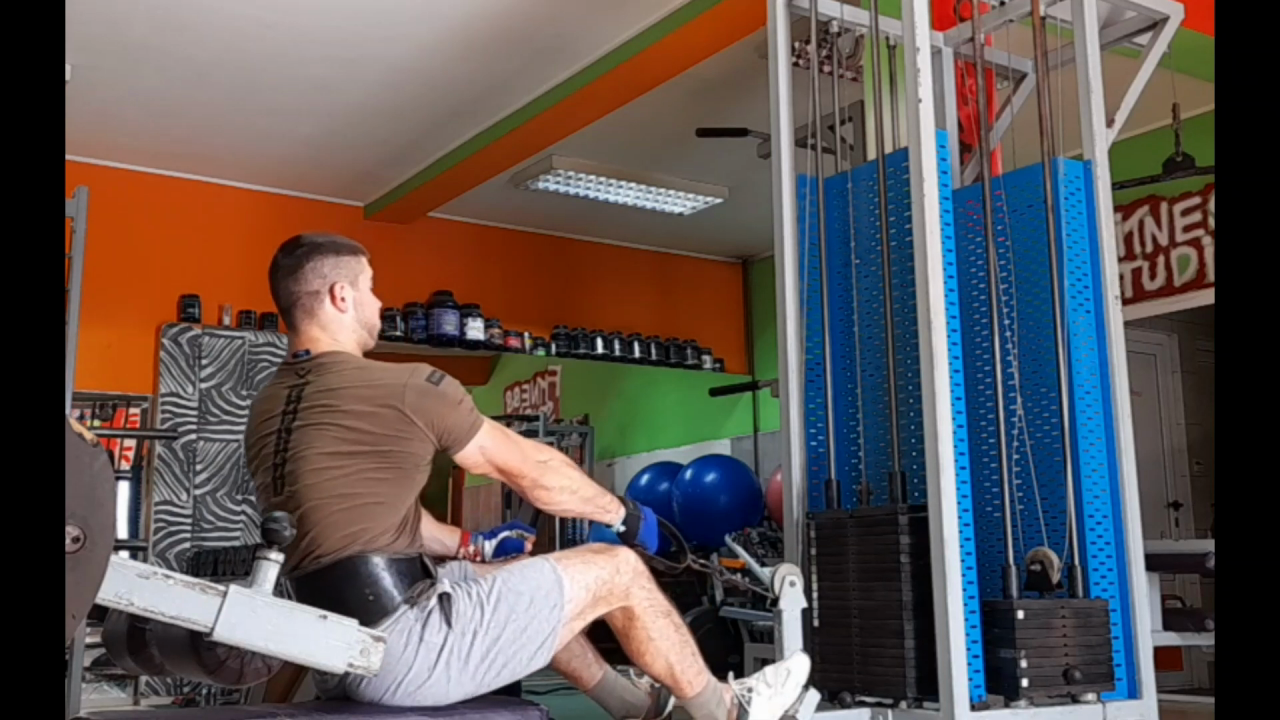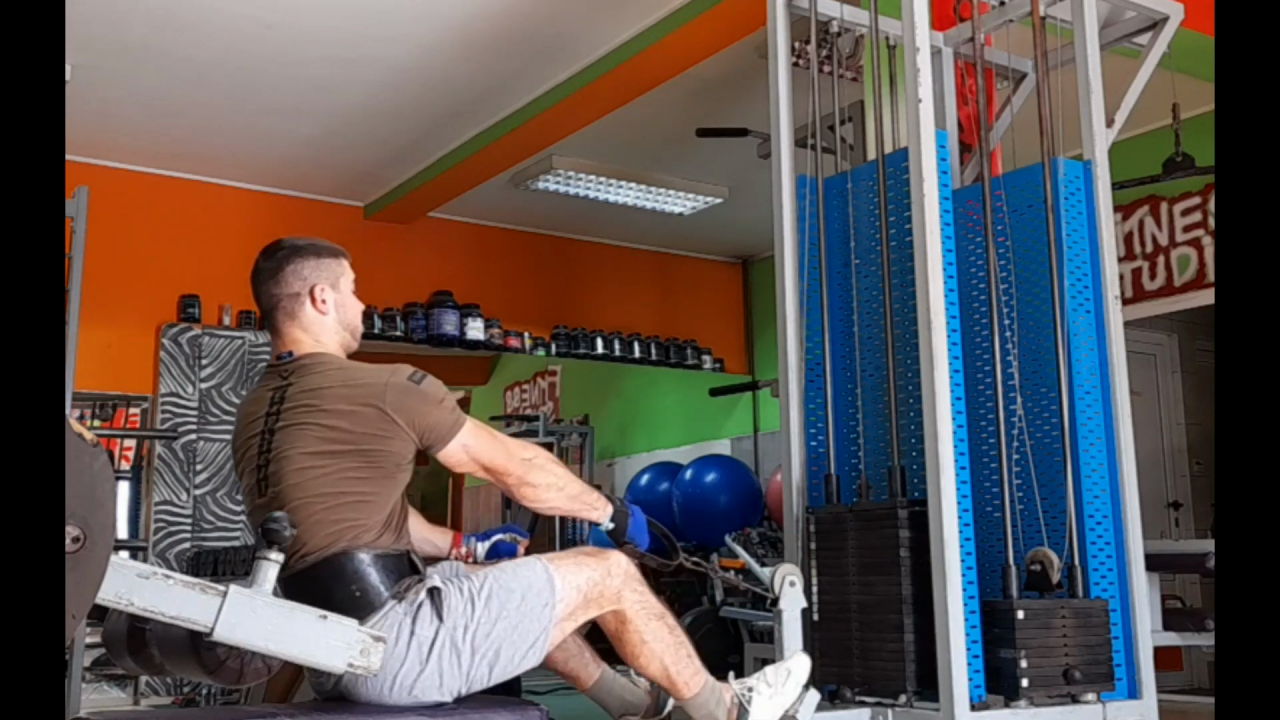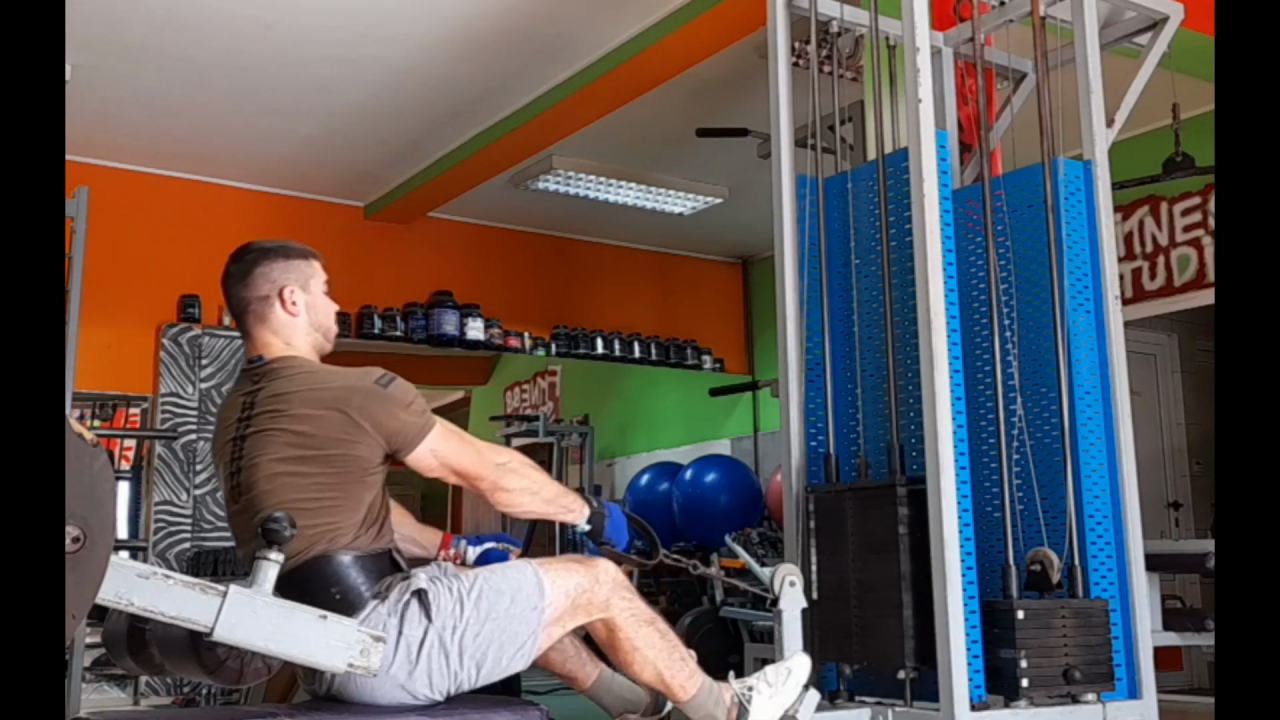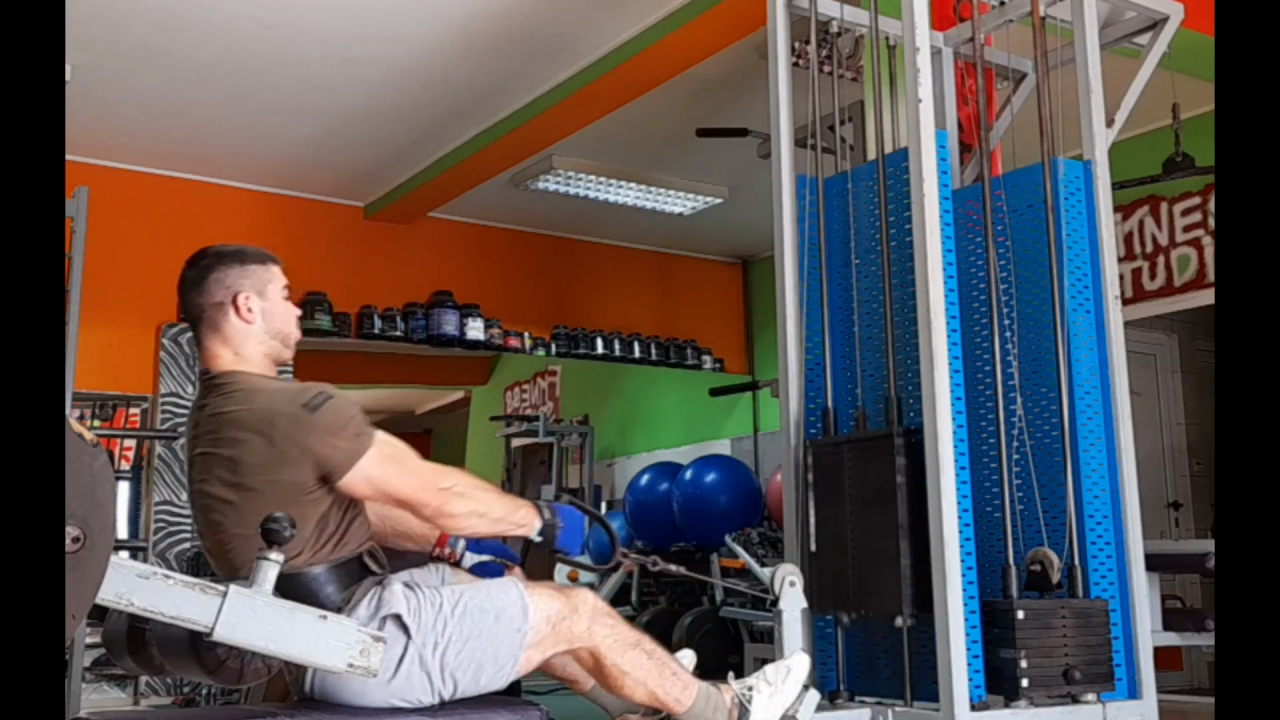
dt=0.2s
person 1, frame 1
left shoulder: (267, 411)
right shoulder: (403, 389)
right elbow: (530, 469)
left wrist: (468, 544)
right wrist: (623, 513)
right hip: (400, 645)
left knee: (513, 574)
right knee: (617, 570)
person 1, frame 2
left shoulder: (255, 414)
right shoulder: (384, 389)
right elbow: (516, 467)
left wrist: (460, 546)
right wrist: (613, 512)
right hip: (391, 639)
left knee: (513, 579)
right knee: (608, 575)
person 1, frame 3
left shoulder: (242, 411)
right shoulder: (354, 391)
right elbow: (491, 471)
left wrist: (451, 548)
right wrist: (590, 512)
right hip: (377, 639)
left knee: (512, 581)
right knee: (596, 583)
person 1, frame 4
left shoulder: (223, 411)
right shoulder: (294, 408)
right elbow: (432, 492)
left wrist: (453, 546)
right wrist: (540, 518)
left hip: (340, 620)
left knee: (505, 584)
right knee: (576, 613)
